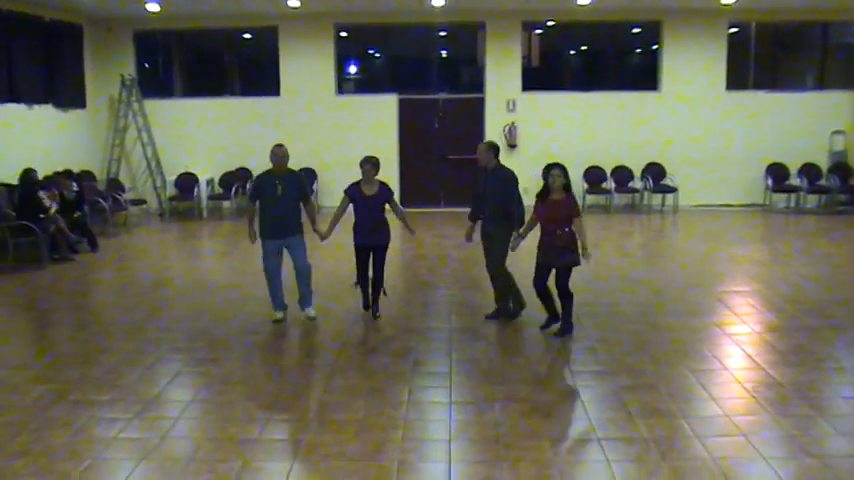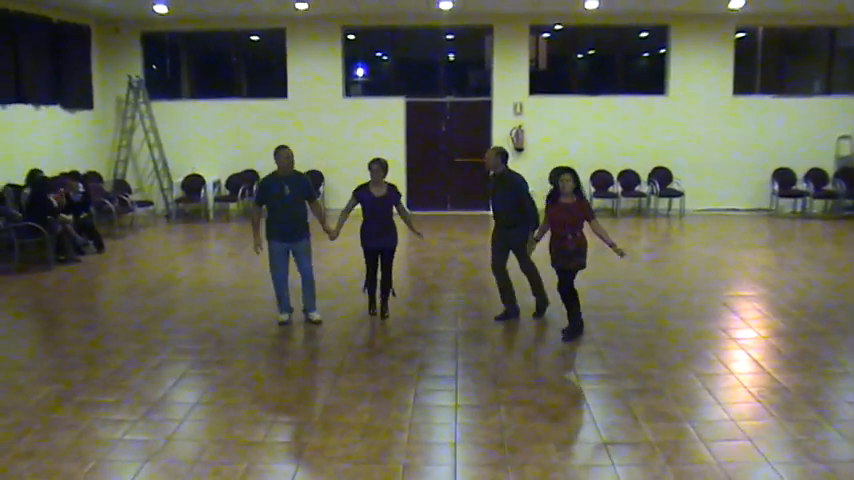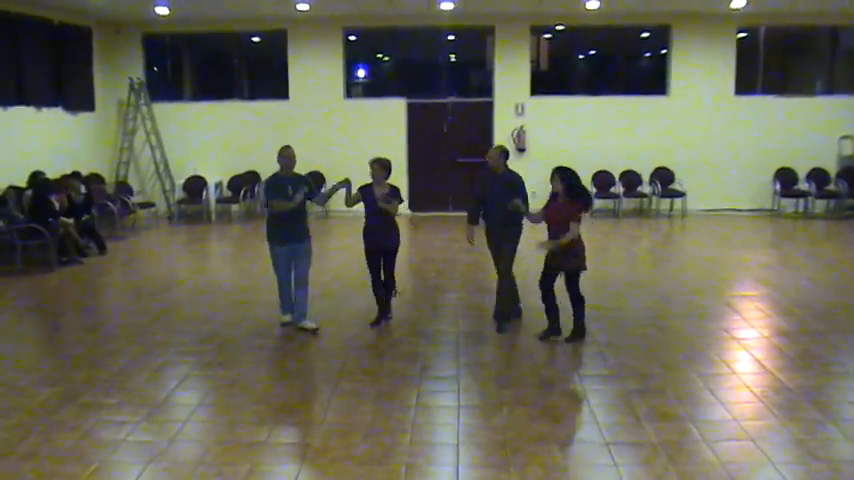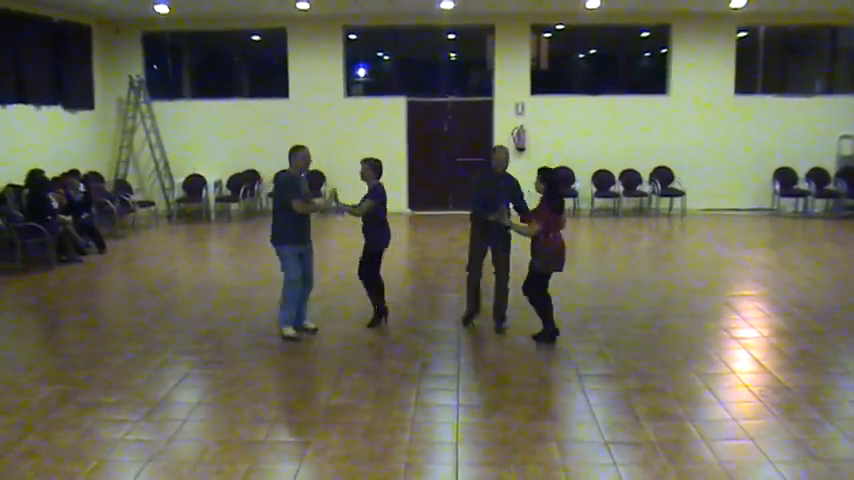
dt=0.4s
person 1, frame 1
left shoulder: (296, 178)
right shoulder: (261, 180)
left elbow: (307, 203)
right elbow: (252, 205)
left wrist: (314, 226)
right wrist: (251, 228)
left hip: (294, 232)
right hip: (270, 235)
left knee: (303, 267)
right knee: (272, 273)
left ankle: (306, 304)
right ankle: (279, 309)
person 1, frame 2
left shoulder: (301, 179)
right shoulder: (267, 183)
left elbow: (314, 204)
right elbow: (257, 210)
left wrist: (324, 225)
right wrist: (256, 237)
left hip: (301, 235)
right hip: (277, 238)
left knee: (307, 273)
right knee: (279, 276)
left ankle: (311, 310)
right ankle: (285, 311)
person 1, frame 3
left shoulder: (303, 180)
right shoulder: (272, 183)
left elbow: (317, 199)
right elbow: (275, 208)
left wrist: (335, 188)
right wrist: (294, 201)
left hip: (302, 237)
right hip: (279, 239)
left knee: (302, 278)
right knee: (283, 278)
left ankle: (301, 318)
right ankle: (287, 312)
person 1, frame 4
left shoulder: (299, 181)
right shoulder: (285, 181)
left elbow: (308, 205)
right elbow: (300, 208)
left wrist: (325, 204)
right wrist: (322, 207)
left hip: (303, 240)
right hip: (286, 241)
left knee: (306, 281)
right knee: (293, 280)
left ankle: (299, 319)
right ankle: (286, 324)
person 2, frame 1
left shoulder: (506, 176)
right shoulder: (483, 174)
left elbow: (516, 204)
left wrist: (516, 230)
right wrist: (472, 224)
left hip: (502, 227)
right hip: (487, 226)
left knee: (497, 266)
right knee: (491, 267)
left ankle: (517, 302)
right ankle: (503, 307)
person 2, frame 2
left shoulder: (516, 180)
right shoulder: (494, 179)
left elbow: (530, 208)
left wrist: (532, 234)
left hip: (517, 231)
right hip: (499, 230)
left knee: (526, 267)
right knee: (497, 268)
left ankle: (541, 302)
right ankle: (511, 308)
person 2, frame 3
left shoulder: (515, 179)
right shoulder: (486, 179)
left elbow: (523, 205)
right elbow: (477, 203)
right wrist: (470, 225)
left hip: (510, 230)
right hip: (492, 229)
left knee: (504, 271)
right knee: (502, 271)
left ankle: (501, 316)
right ankle: (514, 308)
person 2, frame 4
left shoulder: (511, 181)
right shoulder: (482, 180)
left elbow: (520, 204)
right elbow: (476, 208)
right wrist: (490, 216)
left hip: (501, 231)
right hip: (481, 229)
left knee: (502, 274)
right knee: (474, 272)
left ankle: (499, 318)
right ankle: (472, 309)
person 3, frame 1
left shoulder: (570, 201)
right shoulder: (541, 199)
left elbow: (578, 226)
right elbow: (532, 221)
left wrist: (584, 247)
right wrist: (519, 238)
left hip: (565, 247)
right hip: (546, 246)
left knee: (562, 286)
right knee: (538, 283)
left ankle: (567, 324)
right ankle: (553, 315)
person 3, frame 2
left shoulder: (582, 204)
right shoulder: (552, 201)
left elbow: (596, 227)
right elbow: (547, 223)
left wrist: (613, 245)
right wrist: (536, 239)
left hip: (575, 250)
right hip: (557, 249)
left knee: (564, 287)
right knee: (566, 287)
left ankle: (576, 324)
right ankle: (575, 322)
person 3, frame 3
left shoulder: (573, 205)
right shoulder: (553, 200)
left elbow: (573, 233)
right elbow: (537, 218)
left wrist: (553, 243)
right wrist: (523, 209)
left hip: (571, 252)
right hip: (555, 252)
left knee: (573, 290)
right knee: (545, 285)
left ankle: (579, 329)
right ankle: (554, 326)
person 3, frame 4
left shoulder: (546, 205)
right shoulder: (556, 202)
left elbow: (531, 232)
right elbow: (561, 224)
left wrist: (508, 223)
right wrist: (547, 226)
left hip: (546, 252)
right hip: (553, 249)
left knee: (529, 288)
right knee: (540, 290)
left ankle: (550, 329)
right ankle: (549, 330)
person 4, frame 1
left shoulder: (384, 188)
right shoulder: (353, 189)
left elbow: (396, 209)
right elbow: (341, 210)
left wrist: (407, 225)
right wrist: (329, 230)
left hip: (381, 234)
right hip: (361, 234)
left knee: (378, 270)
right knee: (362, 269)
left ankle: (375, 305)
right ankle: (366, 298)
person 4, frame 2
left shoulder: (392, 190)
right shoulder: (361, 190)
left elbow: (402, 211)
right elbow: (347, 210)
left wrist: (413, 229)
right wrist: (337, 229)
left hip: (388, 236)
right hip: (369, 236)
left knee: (386, 271)
right knee: (371, 270)
left ankle: (384, 304)
right ankle: (372, 302)
person 4, frame 3
left shoulder: (393, 191)
right shoulder: (365, 189)
left elbow: (394, 211)
right elbow: (349, 203)
left wrist: (382, 204)
right wrist: (348, 189)
left hip: (390, 237)
right hip: (371, 237)
left knee: (388, 273)
right knee: (374, 275)
left ankle: (387, 308)
right ankle: (381, 310)
person 4, frame 4
left shoulder: (377, 190)
right shoulder: (374, 189)
left elbow: (360, 211)
left wrist: (340, 205)
right wrist: (348, 207)
left hip: (377, 237)
right hip: (375, 236)
left knee: (364, 273)
right knee: (372, 273)
left ankle: (379, 311)
right ankle: (381, 309)
